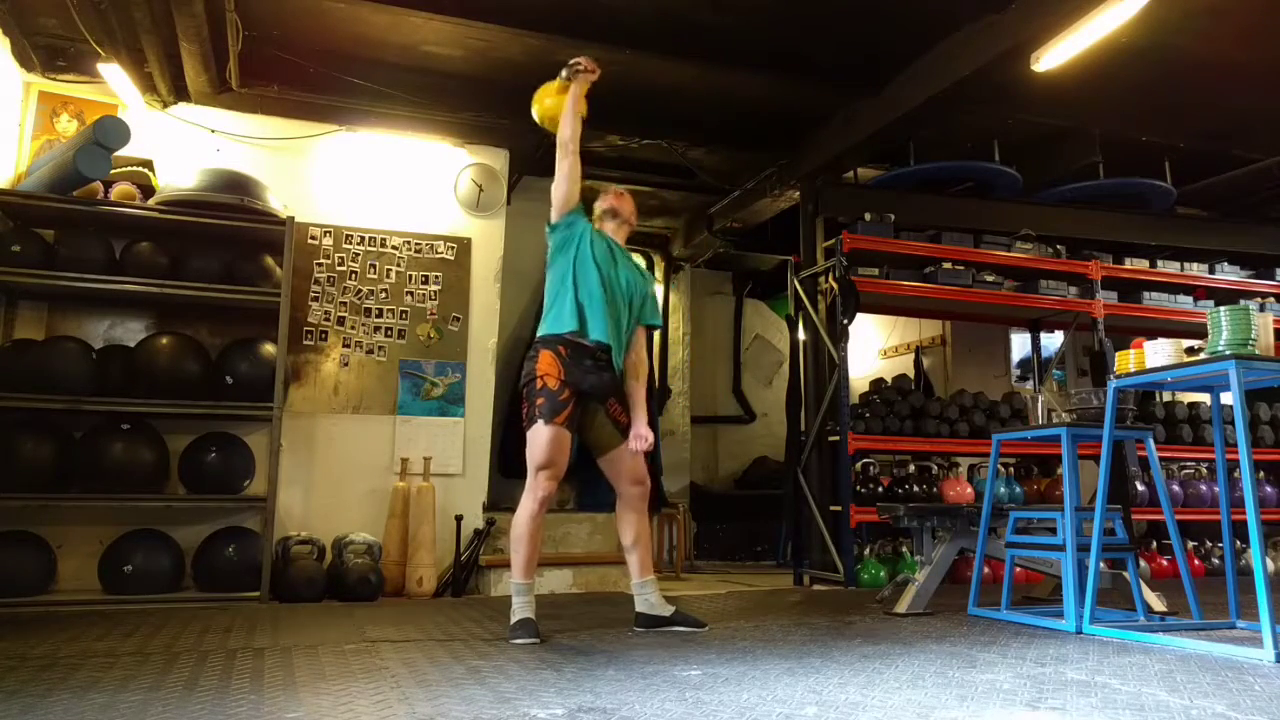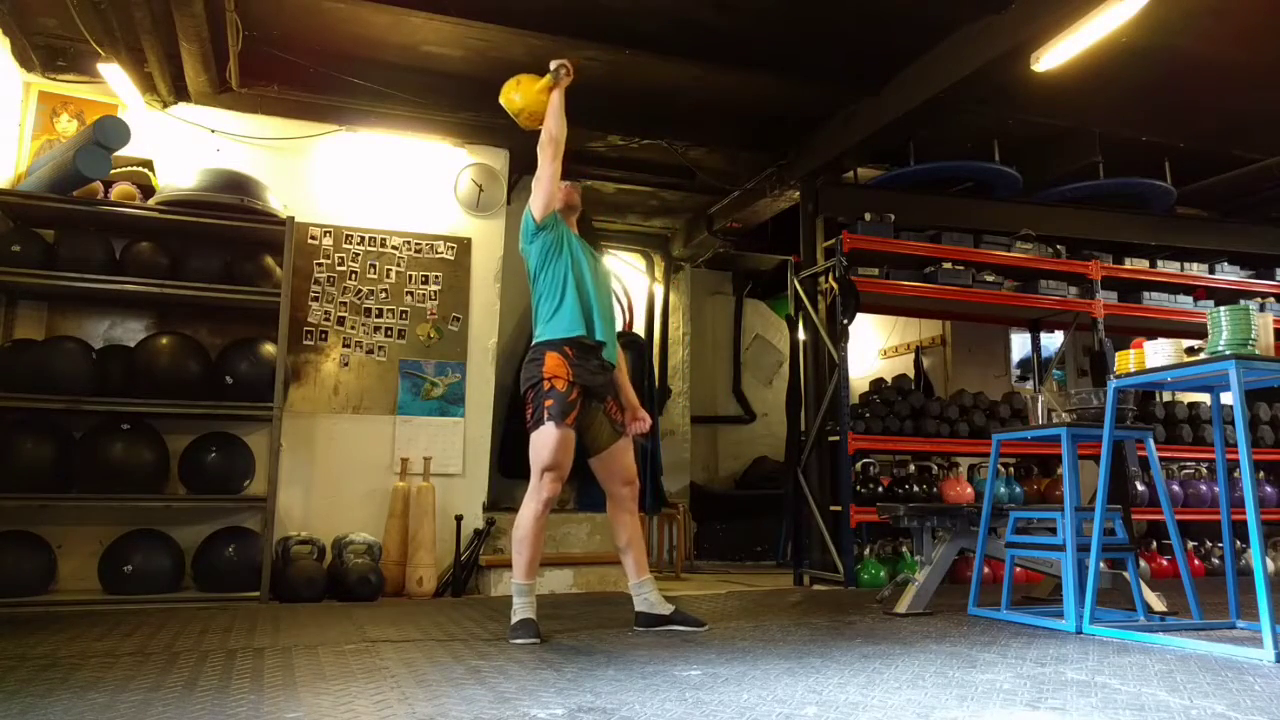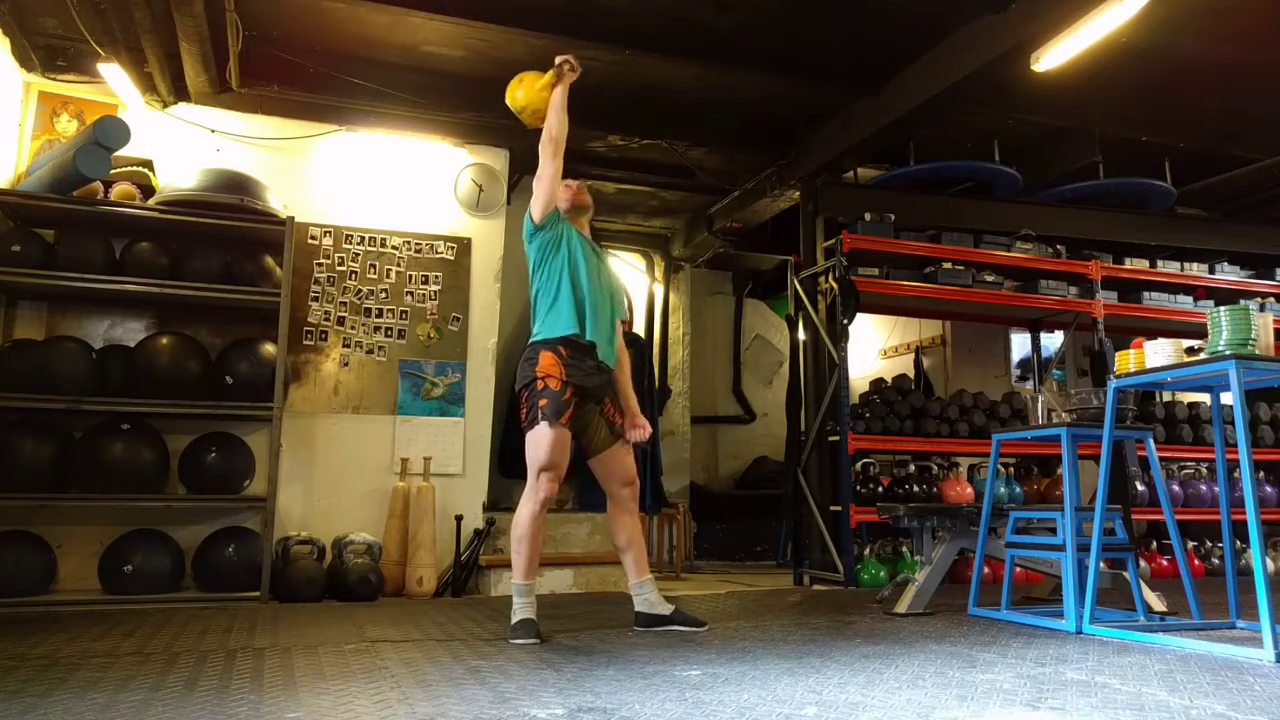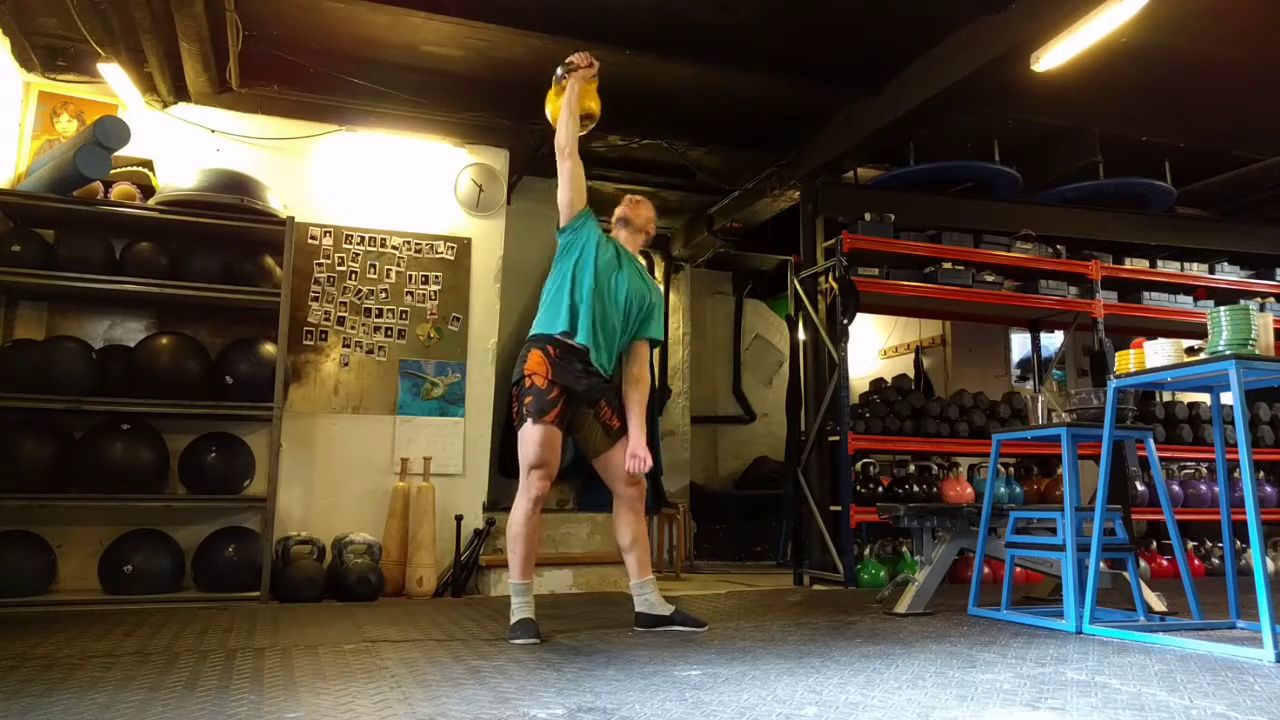
dt=0.5s
person 1, frame 1
left shoulder: (640, 278)
right shoulder: (572, 230)
left elbow: (637, 351)
right elbow: (567, 151)
left wrist: (639, 414)
right wrist: (579, 86)
left hip: (606, 377)
right hip: (558, 361)
left knee: (636, 485)
right knee: (542, 485)
left ankle: (650, 604)
right ankle: (522, 609)
person 1, frame 2
left shoulder: (591, 258)
right shoulder: (541, 231)
right elbow: (549, 150)
left wrist: (630, 398)
right wrist: (559, 87)
left hip: (598, 374)
right hip: (558, 361)
left knee: (626, 486)
right knee: (546, 486)
left ankle: (648, 603)
right ankle: (523, 608)
person 1, frame 3
left shoulder: (605, 265)
right shoulder: (546, 231)
left elbow: (616, 342)
right elbow: (551, 148)
left wrist: (631, 406)
right wrist: (562, 84)
left hip: (597, 377)
right hip: (553, 363)
left knee: (626, 487)
right knee: (543, 486)
left ankle: (648, 603)
right ankle: (522, 608)
person 1, frame 4
left shoulder: (646, 290)
right shoulder: (582, 233)
left elbow: (637, 368)
right elbow: (566, 153)
left wrist: (637, 433)
right wrist: (575, 84)
left hip: (597, 383)
right hip: (548, 362)
left knee: (632, 486)
right knee: (535, 486)
left ankle: (649, 603)
right ankle: (521, 608)
